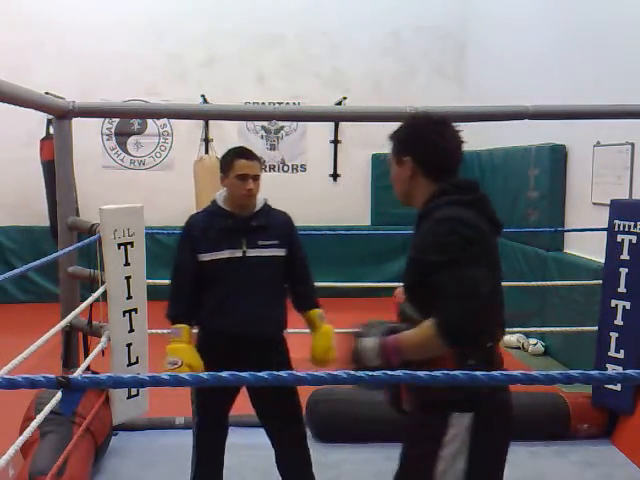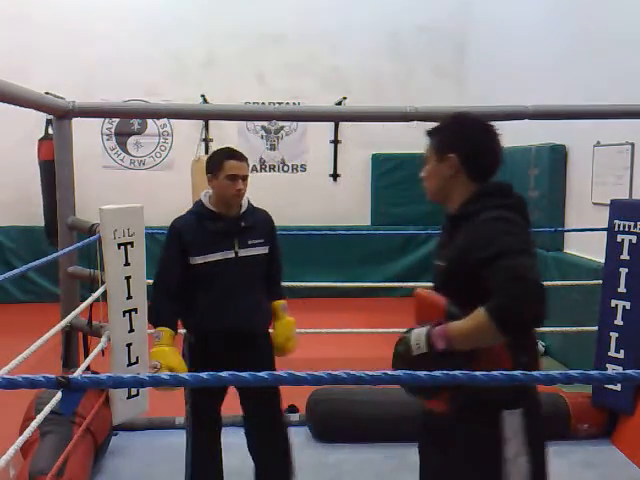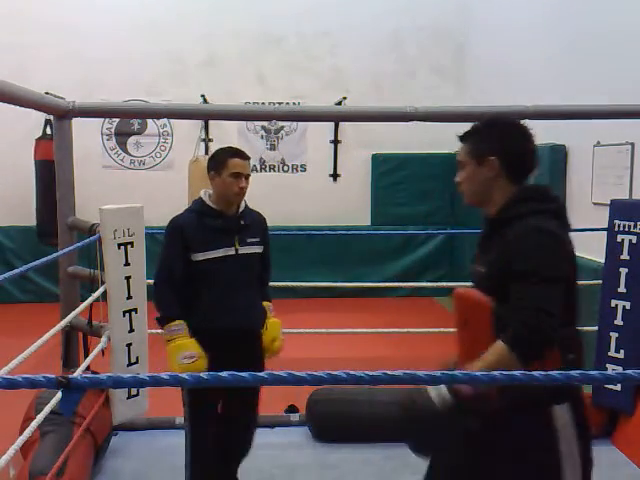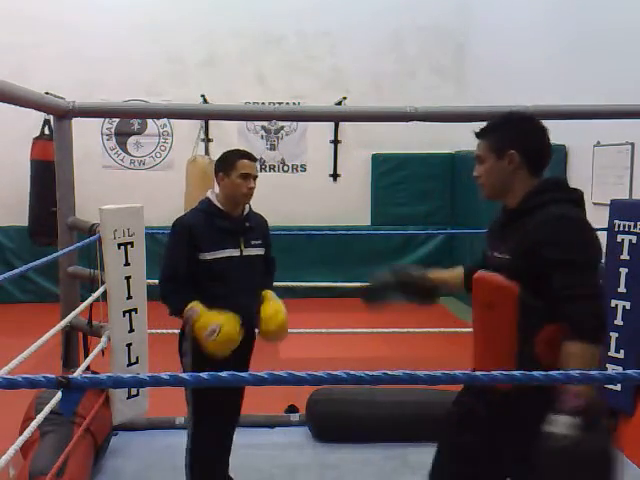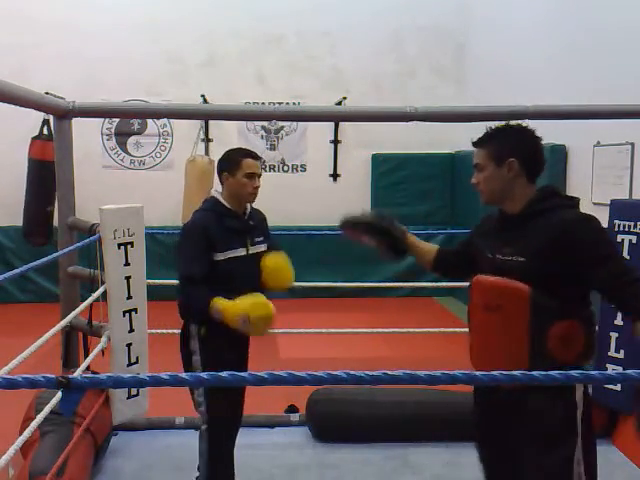
dt=0.2s
person 1, frame 1
left shoulder: (447, 228)
right shoulder: (455, 219)
left elbow: (464, 321)
left wrist: (384, 348)
left hip: (458, 414)
right hip: (443, 405)
person 1, frame 2
left shoulder: (496, 228)
right shoulder: (463, 225)
left elbow: (519, 308)
left wrist: (433, 338)
left hip: (495, 417)
right hip: (452, 410)
person 1, frame 3
left shoulder: (536, 235)
right shoulder: (499, 227)
left elbow: (531, 336)
left wrist: (454, 388)
right wrist: (460, 380)
left hip: (541, 411)
right hip: (486, 399)
person 1, frame 4
left shoulder: (560, 225)
right shoulder: (507, 220)
left elbow: (588, 323)
left wrist: (571, 413)
right wrist: (425, 278)
left hip: (548, 394)
right hip: (493, 384)
person 1, frame 5
left shoulder: (571, 229)
right shoulder: (491, 226)
right elbow: (452, 264)
right wrist: (399, 239)
left hip: (551, 391)
right hip: (493, 382)
person 2, frame 1
left shoulder: (280, 223)
right shoulder: (199, 226)
left elbow: (301, 280)
right elbow: (182, 288)
left wrist: (320, 327)
right wrist: (180, 341)
left hip: (268, 344)
right hip: (215, 344)
left knee: (287, 426)
right knee: (208, 427)
person 2, frame 2
left shoulder: (262, 221)
right shoulder: (185, 228)
right elbow: (165, 290)
left wrist: (283, 318)
right wrist: (164, 344)
left hip: (255, 339)
right hip: (205, 343)
left knee: (269, 421)
right knee: (203, 424)
person 2, frame 3
left shoulder: (256, 222)
right shoulder: (184, 225)
right elbow: (166, 288)
left wrist: (269, 318)
right wrist: (177, 339)
left hip: (248, 338)
right hip: (203, 342)
left knee: (243, 418)
right knee: (202, 422)
person 2, frame 4
left shoulder: (258, 224)
right shoulder: (191, 224)
right elbow: (170, 284)
left wrist: (270, 301)
right wrist: (201, 318)
left hip: (242, 334)
right hip: (205, 338)
left knee: (228, 414)
right knee: (205, 419)
person 2, frame 5
left shoulder: (256, 219)
right shoulder: (202, 224)
left elbow: (262, 268)
right elbow: (191, 287)
left wrist: (275, 273)
right wrist: (226, 309)
left hip: (237, 332)
right hip: (205, 333)
left knee: (230, 414)
right knee: (215, 418)
